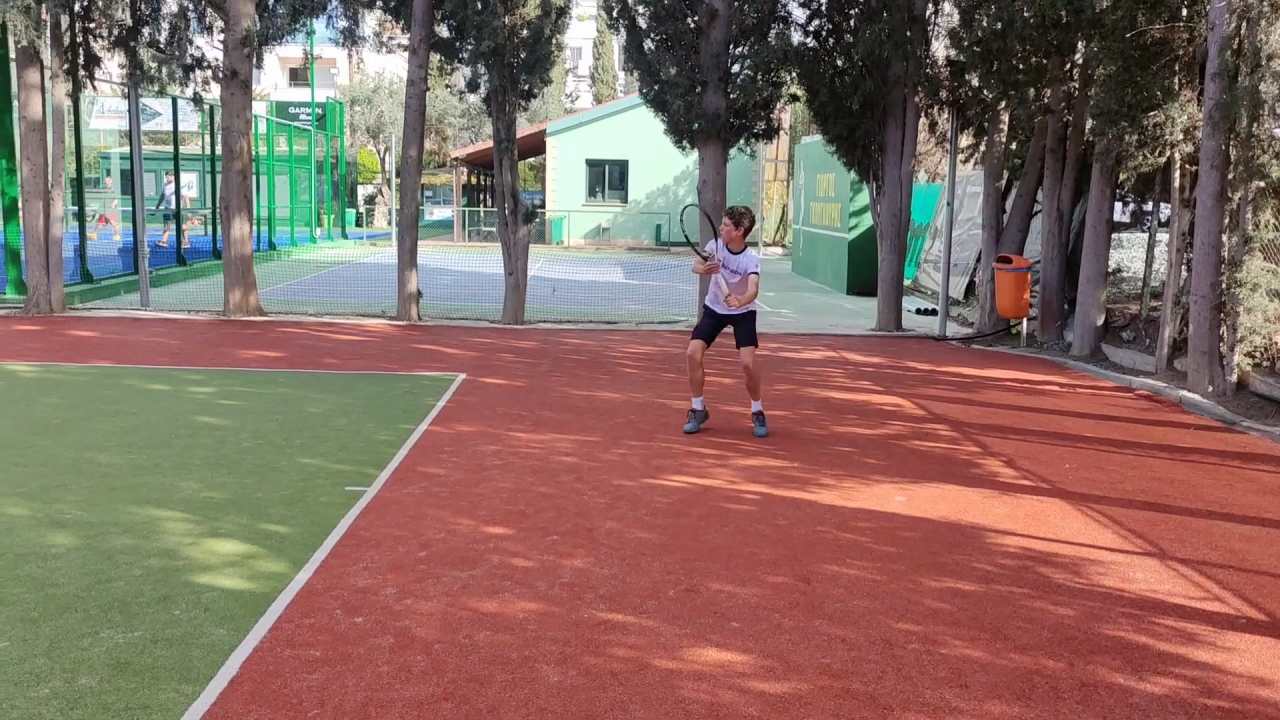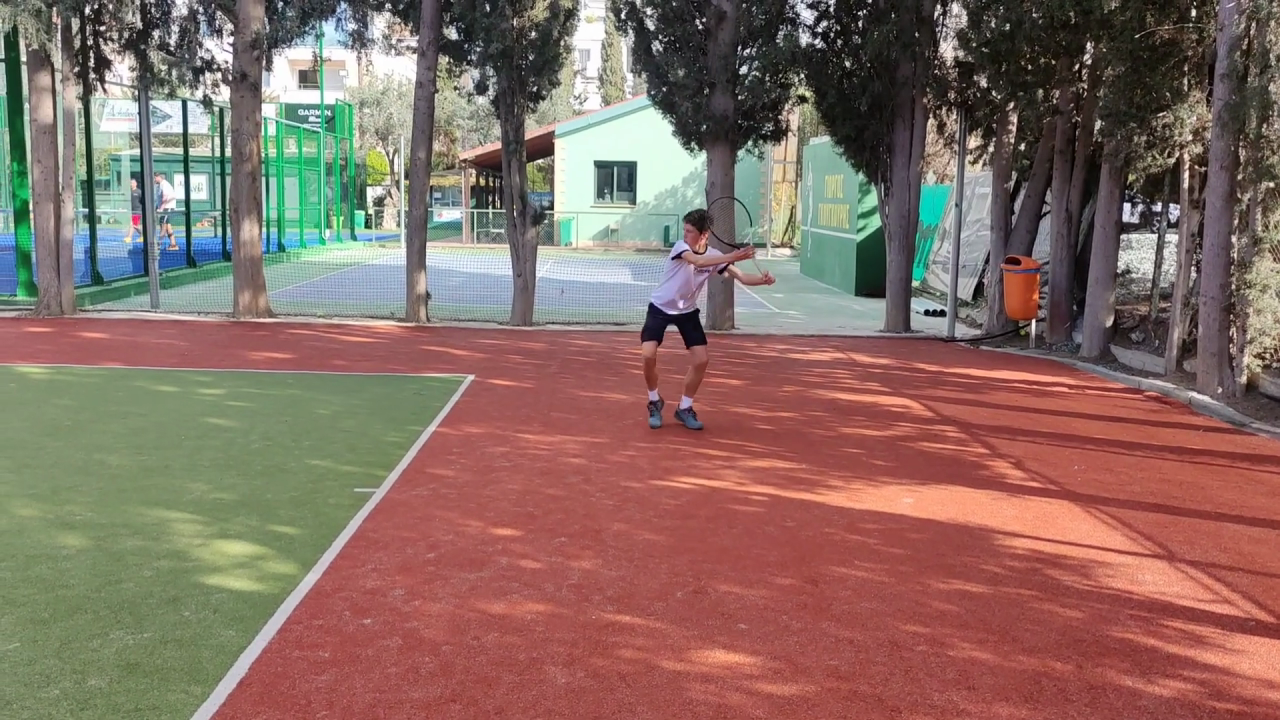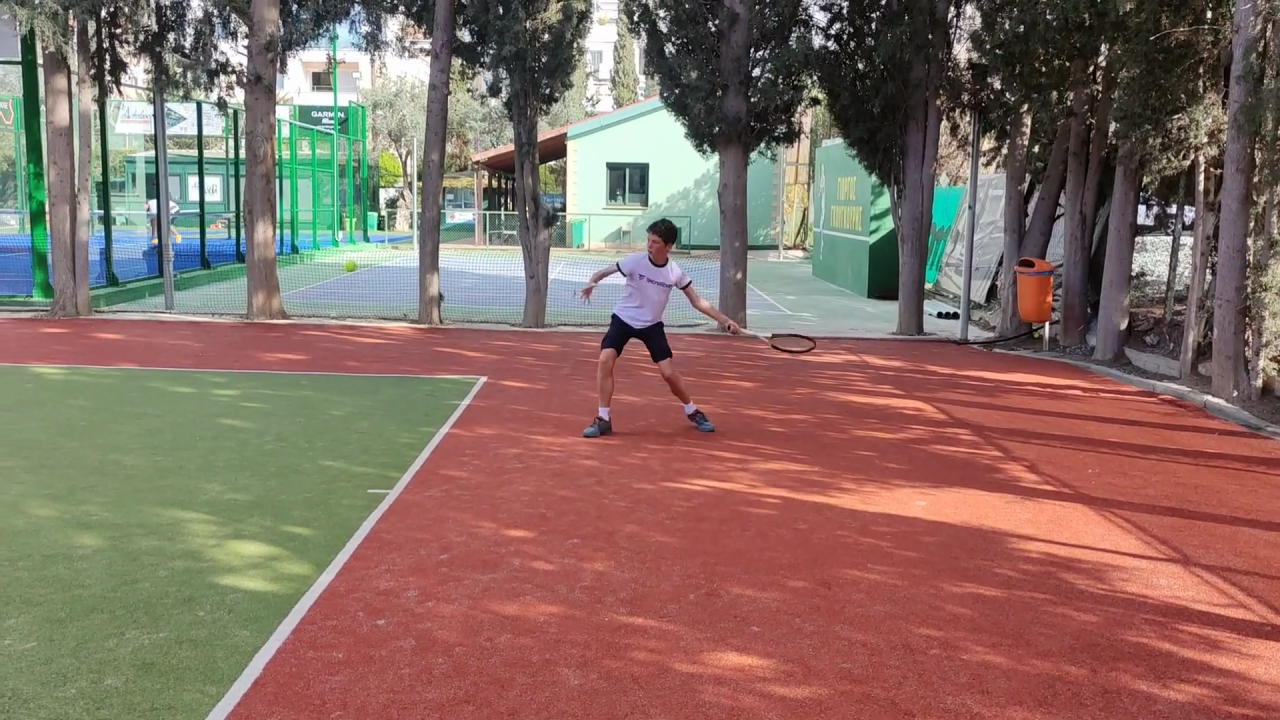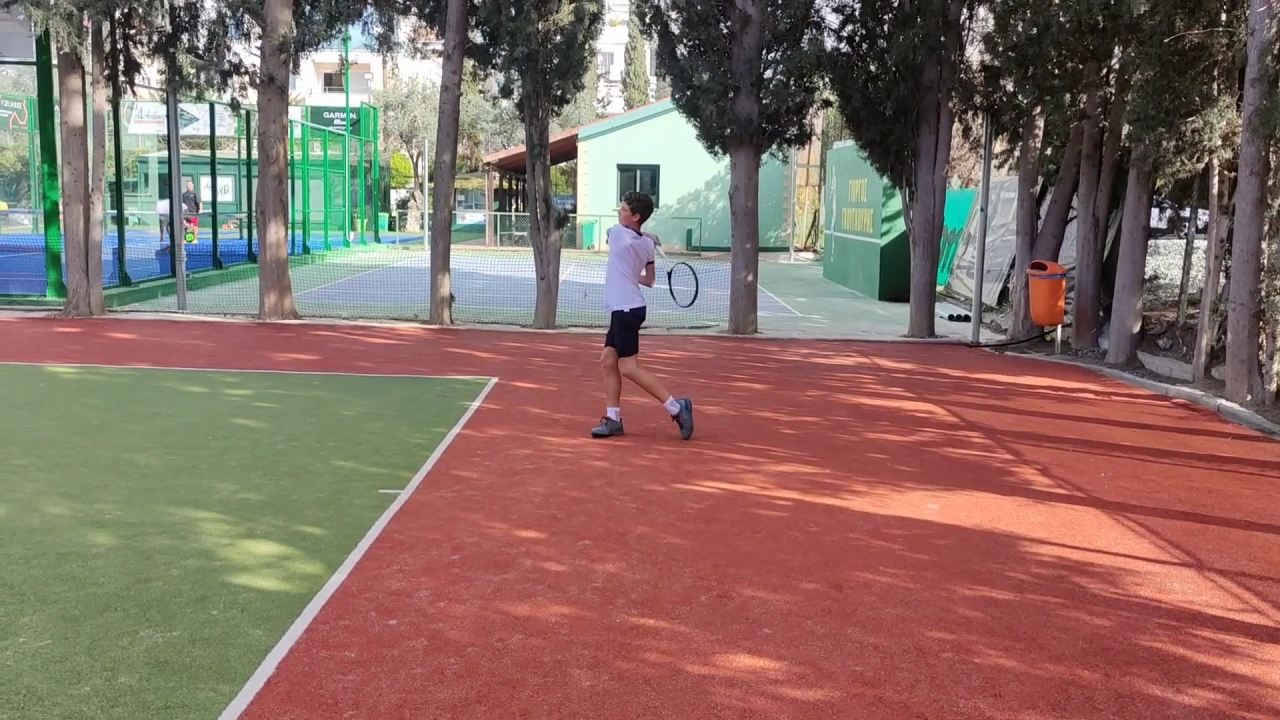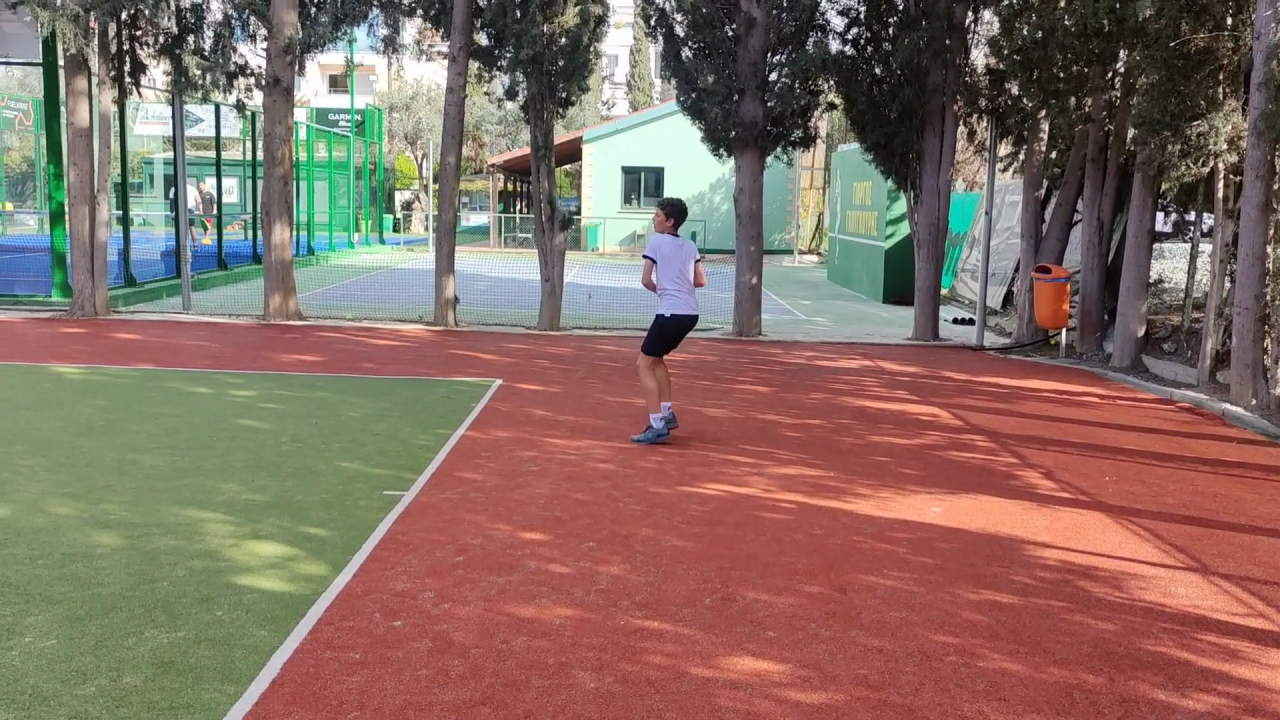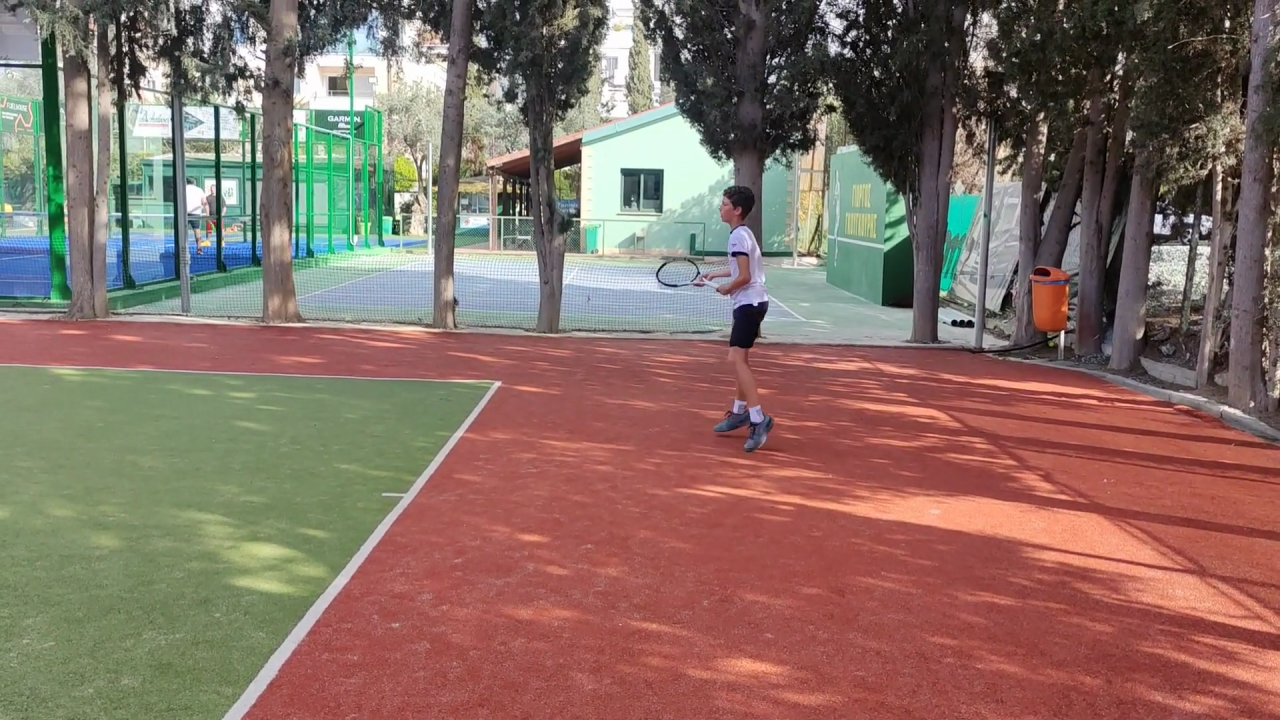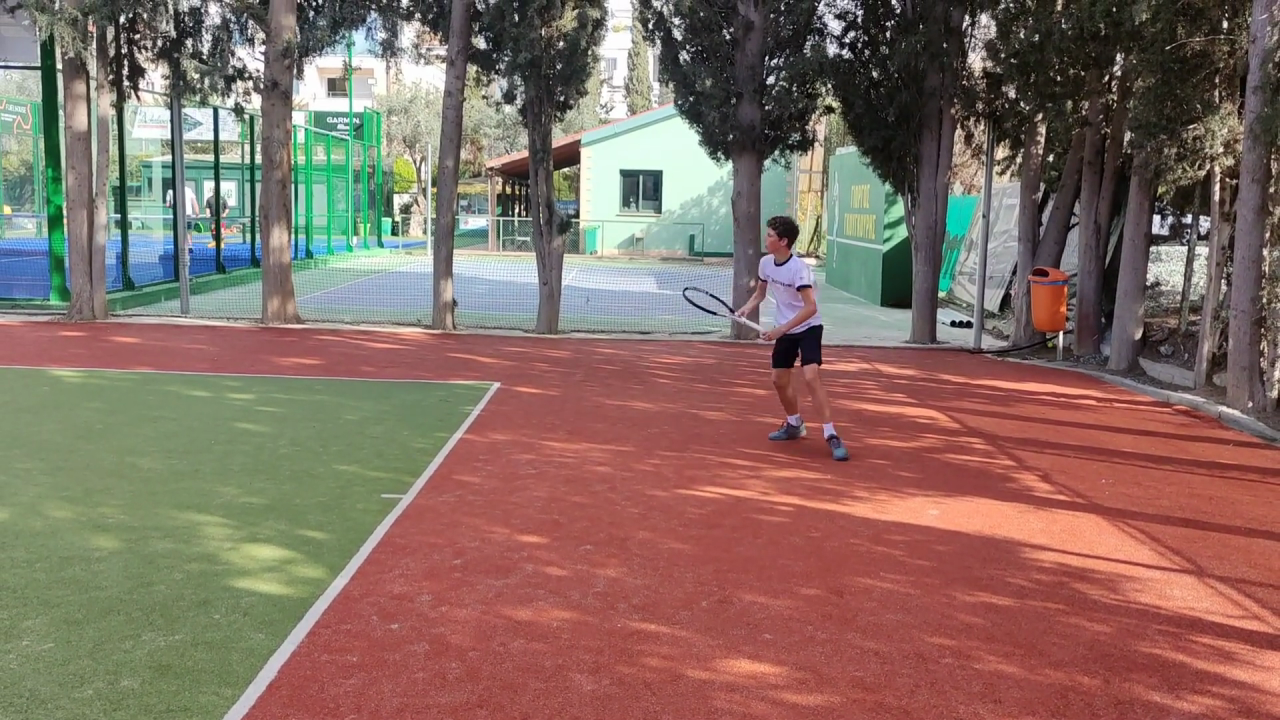
dt=0.5s
person 1, frame 1
left shoulder: (751, 258)
right shoulder: (717, 245)
left elbow: (752, 290)
right elbow: (697, 265)
left wrist: (739, 299)
right wrist: (704, 268)
left hip: (742, 312)
right hip: (714, 310)
left knee: (747, 362)
right knee: (693, 354)
left ankle: (757, 413)
right ankle: (699, 410)
person 1, frame 2
left shoulder: (716, 256)
right shoulder: (680, 247)
left elbow: (742, 277)
right elbow: (698, 261)
left wrist: (762, 279)
right wrist: (733, 257)
left hip: (688, 310)
right hip: (660, 307)
left knee: (701, 360)
right knee: (648, 354)
left ankle: (685, 408)
right ankle: (655, 401)
person 1, frame 3
left shoulder: (675, 272)
right shoulder: (635, 260)
left elbow: (697, 300)
right elbow: (607, 270)
left wrist: (724, 320)
right wrist: (592, 282)
left hip: (650, 324)
right hip: (623, 319)
left knee: (668, 371)
right knee: (605, 361)
left ankle: (692, 411)
right ankle: (603, 419)
person 1, frame 4
left shoulder: (617, 233)
right shoulder: (647, 244)
right elbow: (649, 280)
left hip: (626, 309)
right hip: (625, 309)
left knee: (628, 368)
right knee: (607, 361)
left ankle: (677, 408)
right ankle: (613, 419)
person 1, frame 5
left shoulder: (656, 242)
right shoulder: (689, 246)
left elbow: (647, 280)
right elbow: (700, 281)
left hip: (672, 314)
right hip: (689, 314)
left knee: (645, 365)
right knee: (656, 361)
left ankle: (657, 426)
right ankle: (666, 413)
person 1, frame 6
left shoulder: (738, 236)
right shoulder: (743, 234)
left elbow: (744, 276)
left wrist: (725, 289)
right wrist: (716, 274)
left hip: (749, 304)
right hip: (748, 304)
left knee: (736, 360)
right knee: (738, 360)
left ankle: (759, 419)
right ankle: (739, 412)
person 1, frame 7
left shoulder: (799, 268)
right shoulder: (766, 263)
left elbow: (810, 308)
right elbow: (760, 291)
left wrist: (780, 329)
right wrist: (747, 307)
left hip: (808, 328)
right hip: (784, 330)
left knee: (812, 377)
right knee: (780, 381)
left ankle: (831, 436)
right ankle: (794, 424)
